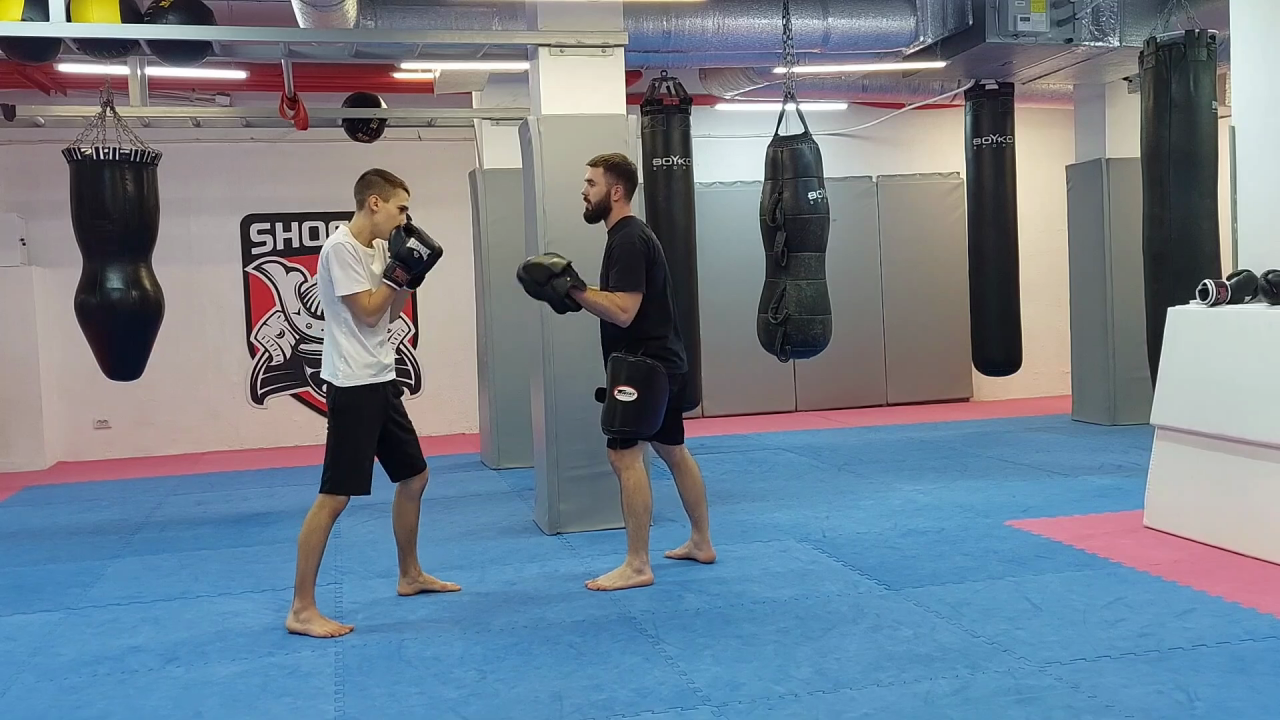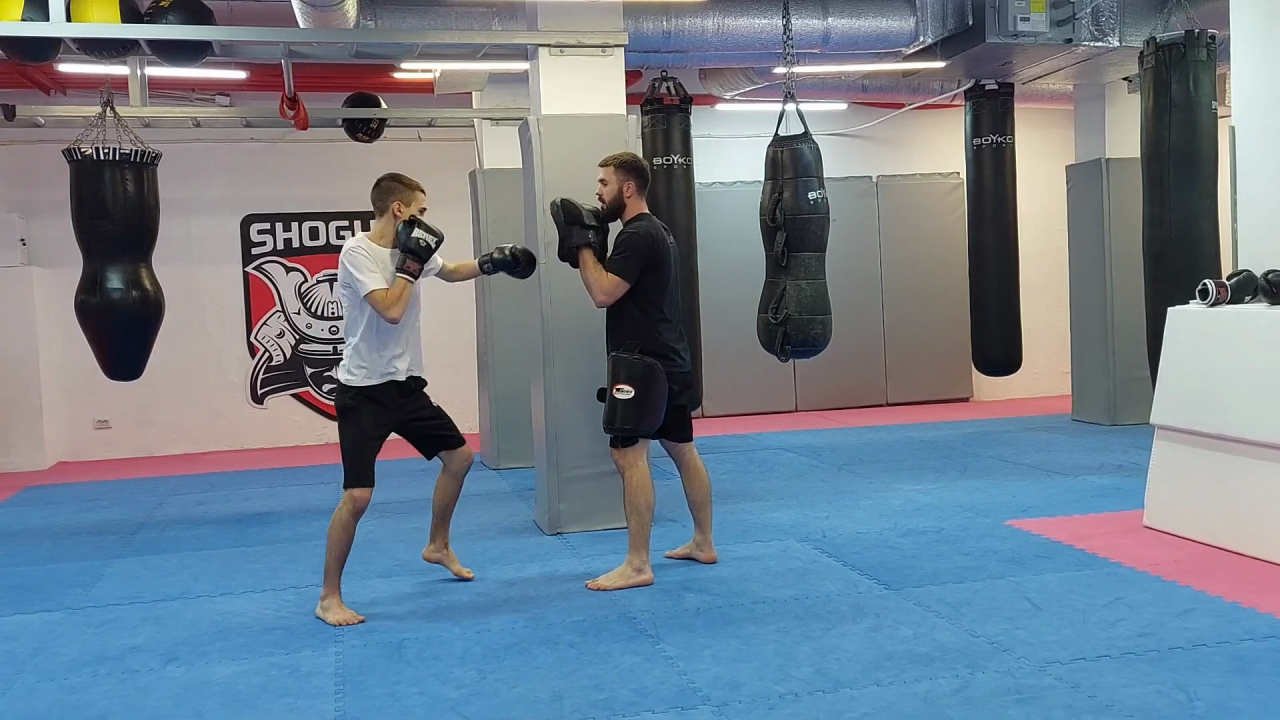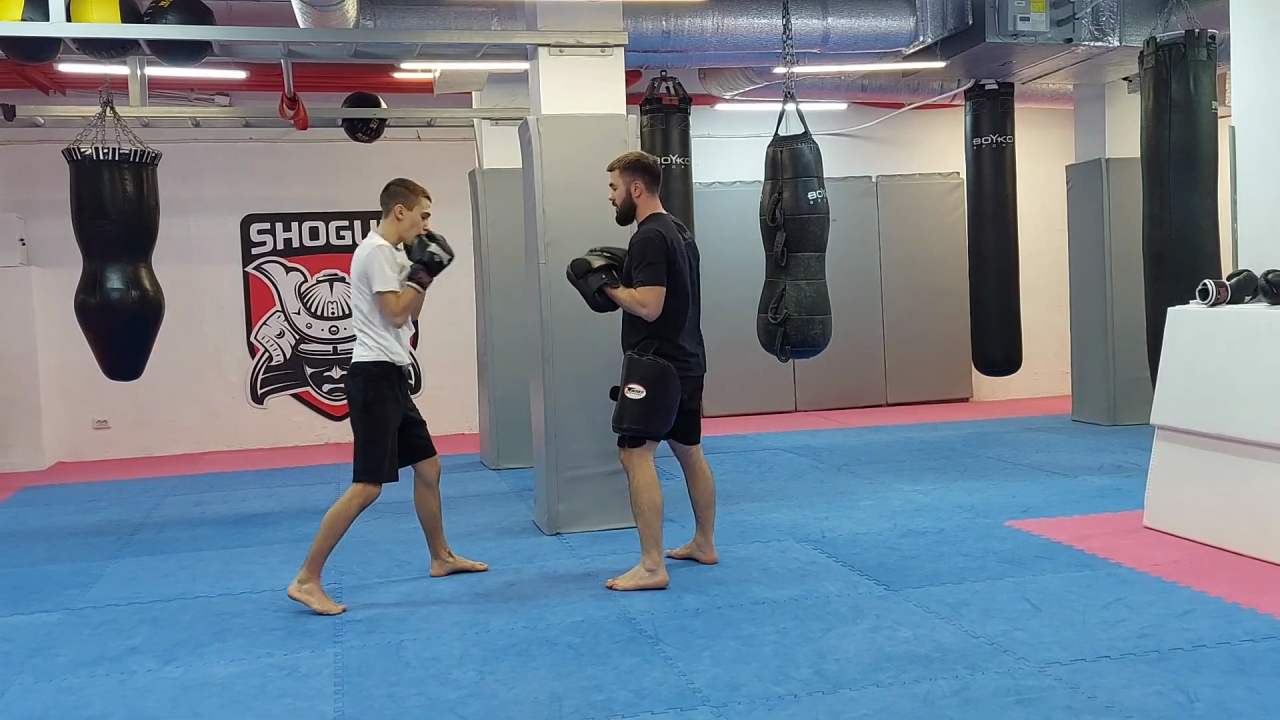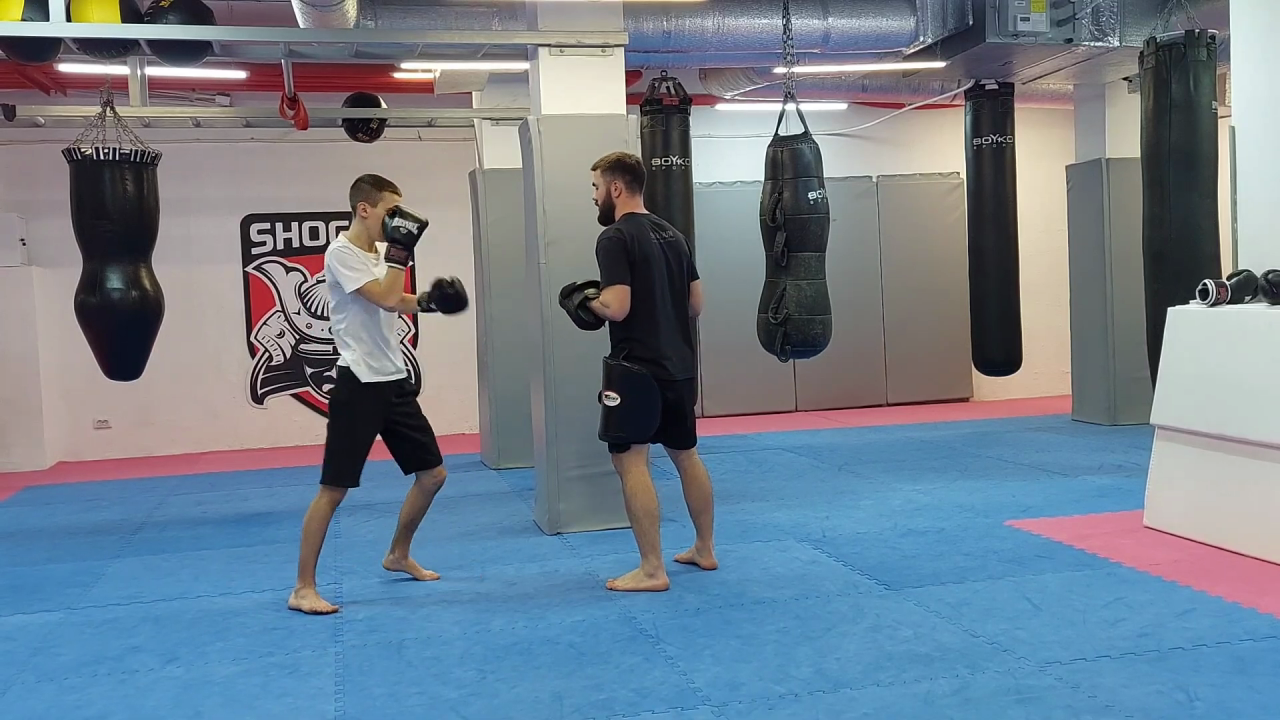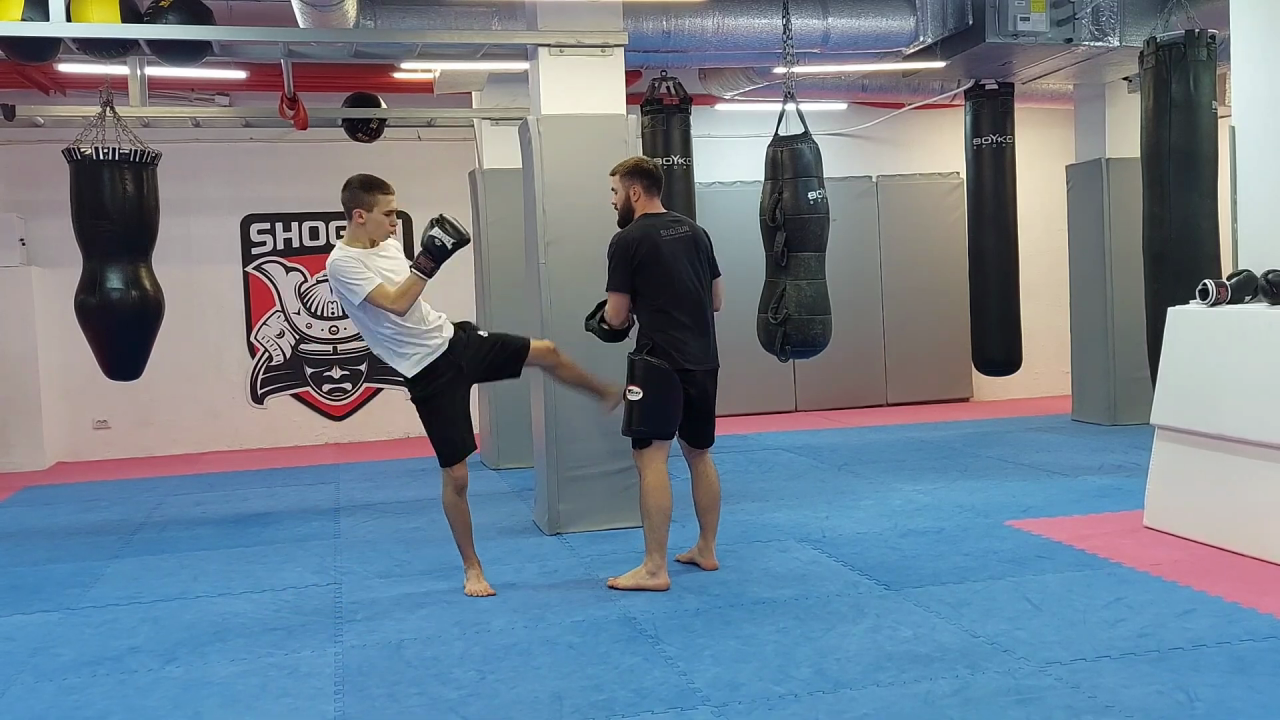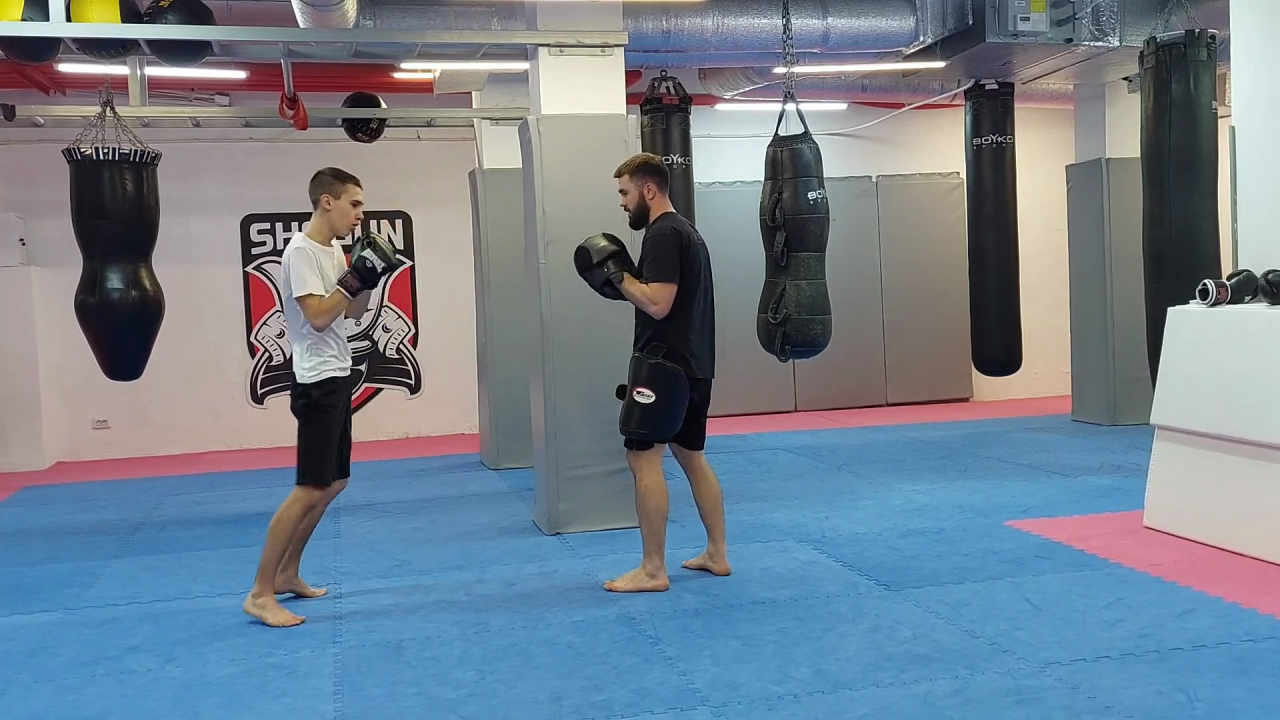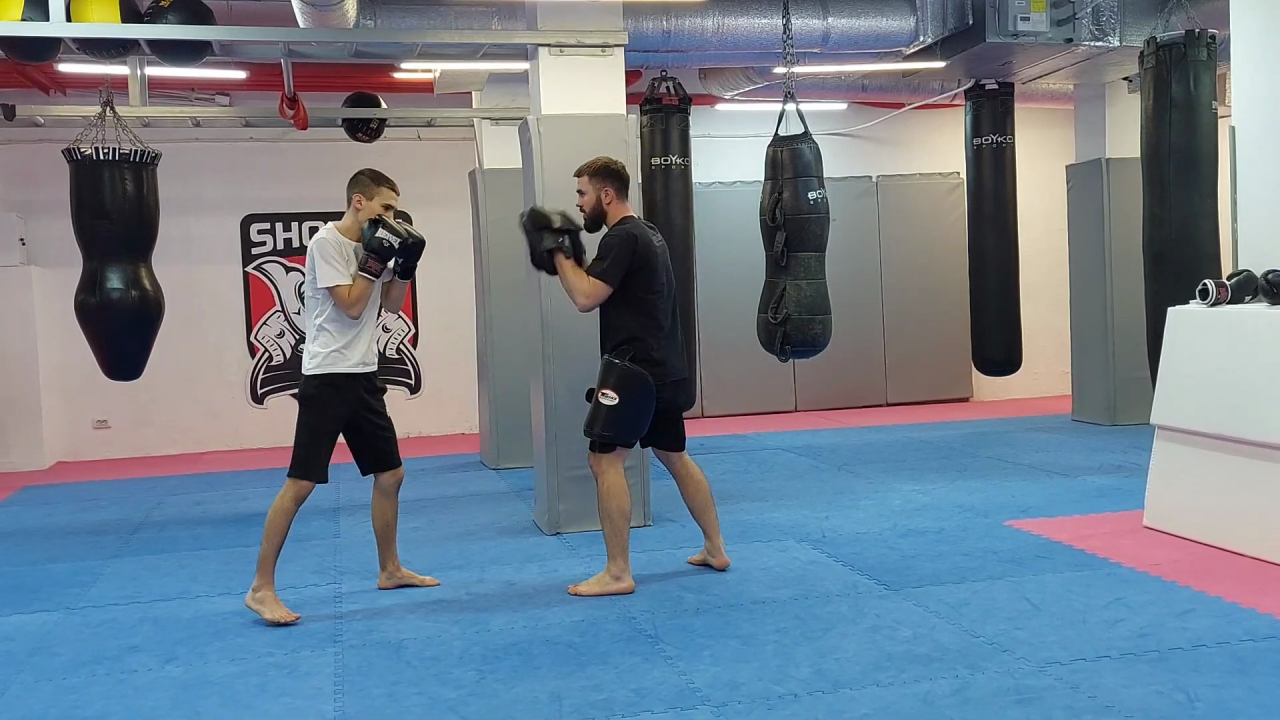
dt=0.7s
person 1, frame 1
left shoulder: (378, 248)
right shoulder: (341, 248)
right elbow: (369, 314)
left wrist: (413, 273)
right wrist: (401, 267)
left hip: (383, 384)
right hip: (353, 389)
left knee: (413, 480)
right knee: (334, 498)
left ankle: (410, 575)
right ankle: (302, 609)
person 1, frame 2
left shoulder: (414, 246)
right shoulder: (355, 252)
left elbow: (452, 271)
right elbow: (391, 311)
left wrist: (494, 261)
right wrist: (410, 261)
left hip: (405, 383)
right hip: (361, 390)
left knee: (459, 458)
right knee: (357, 496)
left ankle: (438, 545)
right ankle: (329, 595)
person 1, frame 3
left shoulder: (395, 250)
right shoulder: (378, 252)
left elbow: (408, 313)
right elbow: (398, 315)
left wrist: (423, 273)
right wrist: (422, 269)
left hip: (390, 376)
right hip: (376, 375)
left knee: (429, 467)
right knee: (366, 487)
left ankle: (442, 556)
right ankle: (307, 580)
person 1, frame 4
left shoulder: (382, 250)
right shoulder: (341, 254)
right elbow: (385, 298)
left wrist: (428, 300)
right wrist: (402, 249)
left hip: (394, 382)
right hip: (359, 386)
left knee: (433, 473)
right knee: (334, 489)
left ankle: (399, 554)
right ankle: (304, 587)
person 1, frame 5
left shoulder: (388, 244)
right shoulder: (342, 267)
right elbow: (397, 305)
right wrist: (428, 257)
left hip: (450, 344)
right hip: (429, 375)
left knee: (543, 352)
right knee: (456, 475)
left ankle: (604, 394)
right ankle: (472, 566)
person 1, frame 6
left shoulder: (334, 249)
right shoulder: (301, 251)
left elbow: (352, 312)
right elbow: (318, 318)
left wrist: (367, 277)
right wrist: (355, 277)
left hip: (334, 380)
right hip: (318, 384)
left knee: (330, 484)
right knee: (312, 489)
left ankle: (287, 573)
right ankle: (260, 594)
person 1, frame 7
left shoulder: (372, 245)
right shoulder: (326, 243)
left elbow: (390, 307)
right elbow: (352, 306)
left wrist: (404, 264)
right wrist: (375, 259)
left hip: (364, 378)
right hip: (327, 380)
left knee: (390, 477)
right knee: (300, 484)
left ankle: (391, 570)
right ankle: (262, 588)
person 2, frame 1
left shoulder: (629, 240)
right shoulder: (626, 235)
left elbow: (623, 312)
right elbow: (609, 304)
left wrist: (574, 289)
right wrist: (572, 289)
left hip: (648, 364)
right hip: (661, 362)
left knee: (625, 455)
right knee: (673, 451)
left ankle: (637, 566)
right ankle: (701, 542)
person 2, frame 2
left shoulder: (638, 235)
right shoulder: (653, 232)
left elbow: (603, 293)
right elbow: (613, 290)
left wrist: (582, 246)
right wrist: (588, 247)
left hip: (647, 365)
right hip: (667, 361)
left knee: (628, 455)
right knee: (683, 450)
left ankle: (637, 565)
right ankle: (703, 543)
person 2, frame 3
left shoulder: (647, 237)
right shoulder: (679, 232)
left elbow: (648, 306)
left wrist: (607, 287)
right wrist: (624, 281)
left hip: (657, 365)
right hip: (685, 362)
left knee: (636, 456)
right knee: (689, 451)
left ankle: (652, 566)
right ankle: (703, 543)
person 2, frame 4
left shoulder: (615, 238)
right shoulder: (673, 235)
left elbow: (617, 307)
right elbow: (695, 304)
left wrist: (587, 300)
left hip: (638, 369)
right hip: (679, 366)
left knee: (631, 462)
right knee: (686, 455)
left ankle: (652, 570)
right ankle: (705, 549)
person 2, frame 5
left shoulder: (627, 241)
right shoulder: (696, 232)
left elbow: (615, 317)
right elbow: (716, 299)
left wrist: (607, 314)
left hip: (662, 363)
right hip: (703, 360)
left knee: (651, 457)
right knee: (699, 454)
left ankle: (654, 568)
right ankle: (705, 549)
person 2, frame 6
left shoulder: (662, 234)
right shoulder: (687, 233)
left elbow: (658, 304)
left wrist: (620, 278)
right wrist: (629, 281)
left hip: (666, 364)
right hip: (693, 364)
left knee: (644, 459)
right knee: (691, 456)
left ankle: (652, 570)
right ankle: (717, 554)
person 2, frame 7
left shoulder: (623, 238)
right shoulder: (644, 234)
left elbow: (586, 298)
right elbow: (601, 287)
left wrist: (558, 254)
right wrist: (569, 258)
left hip: (638, 370)
right hip: (663, 368)
left knee: (605, 460)
right knee: (676, 457)
left ankle: (617, 573)
right ankle: (715, 548)
